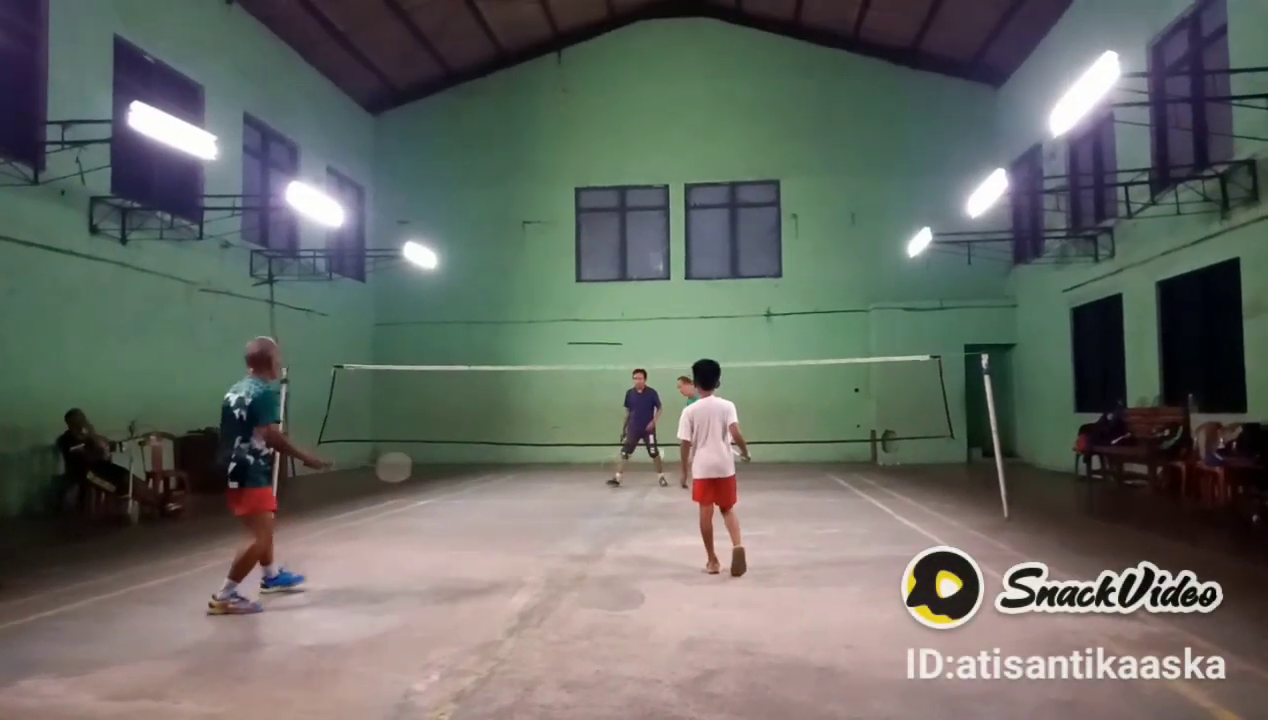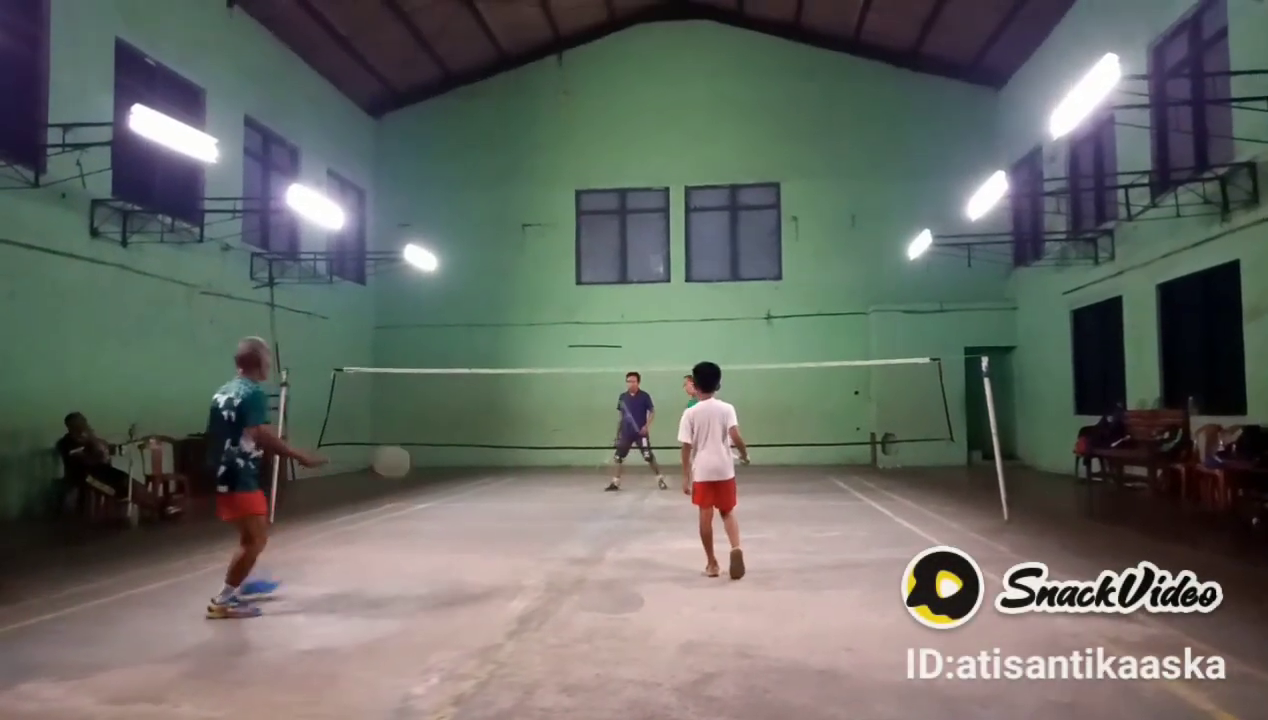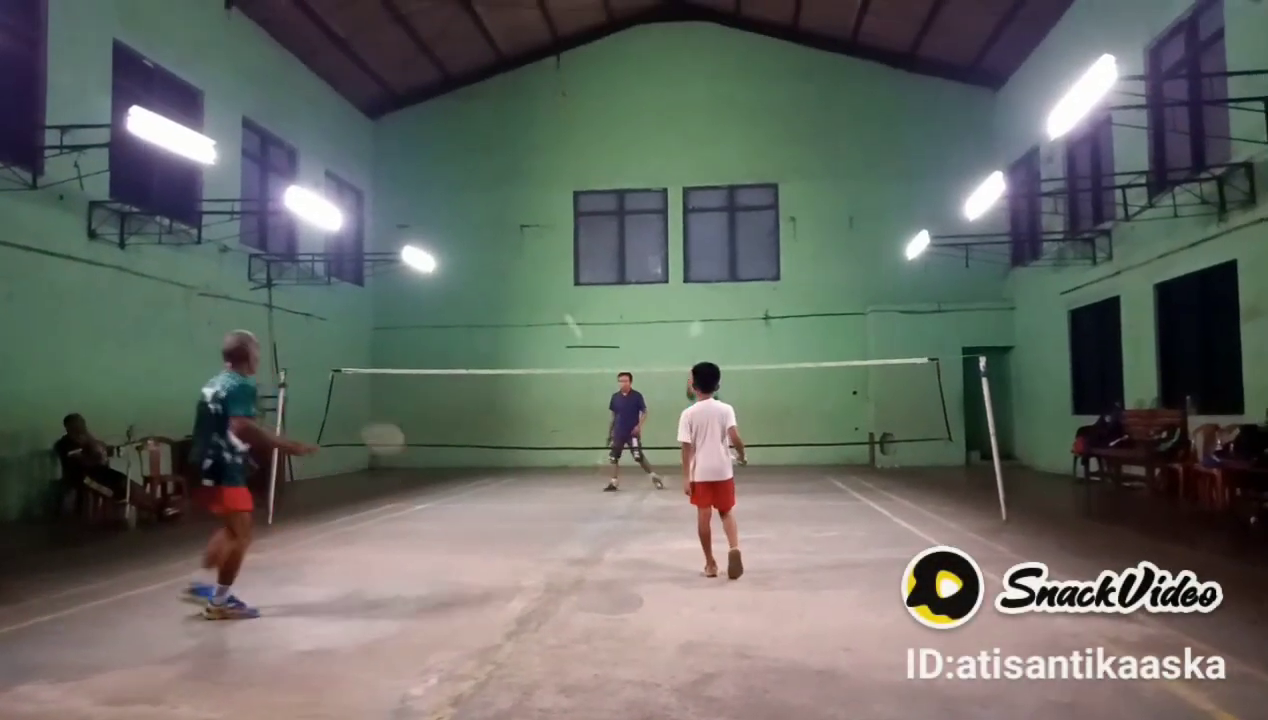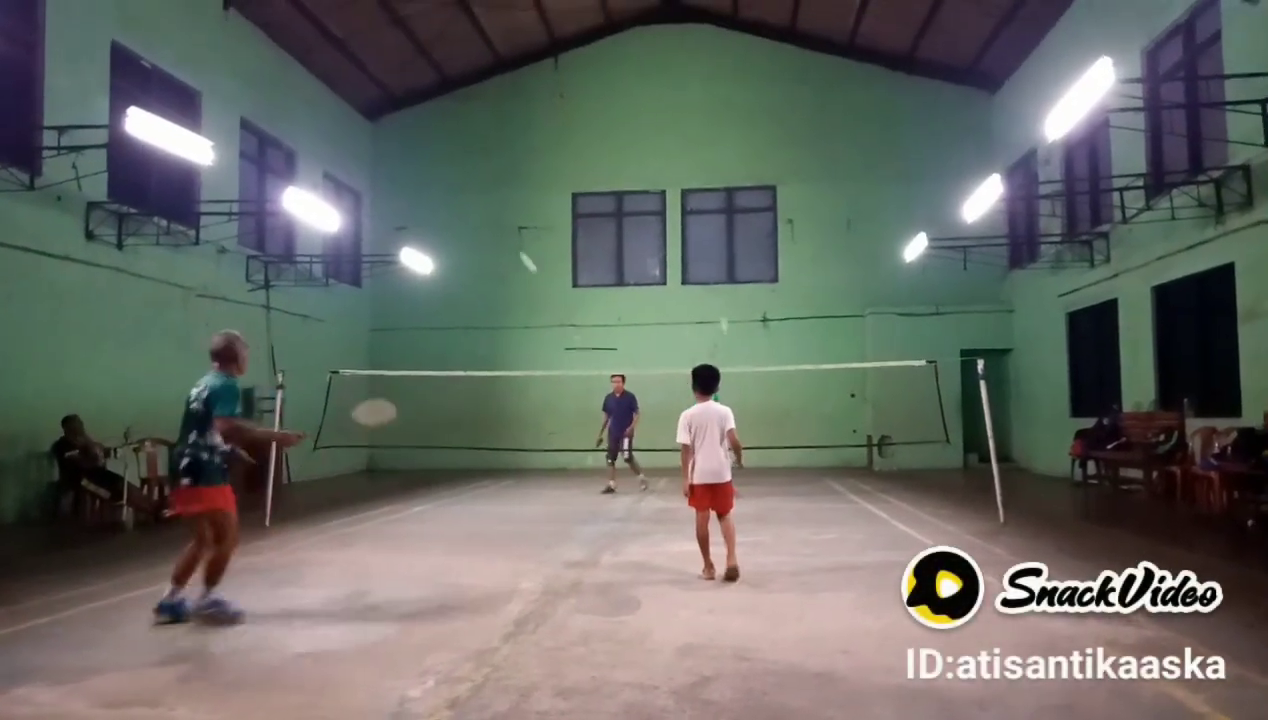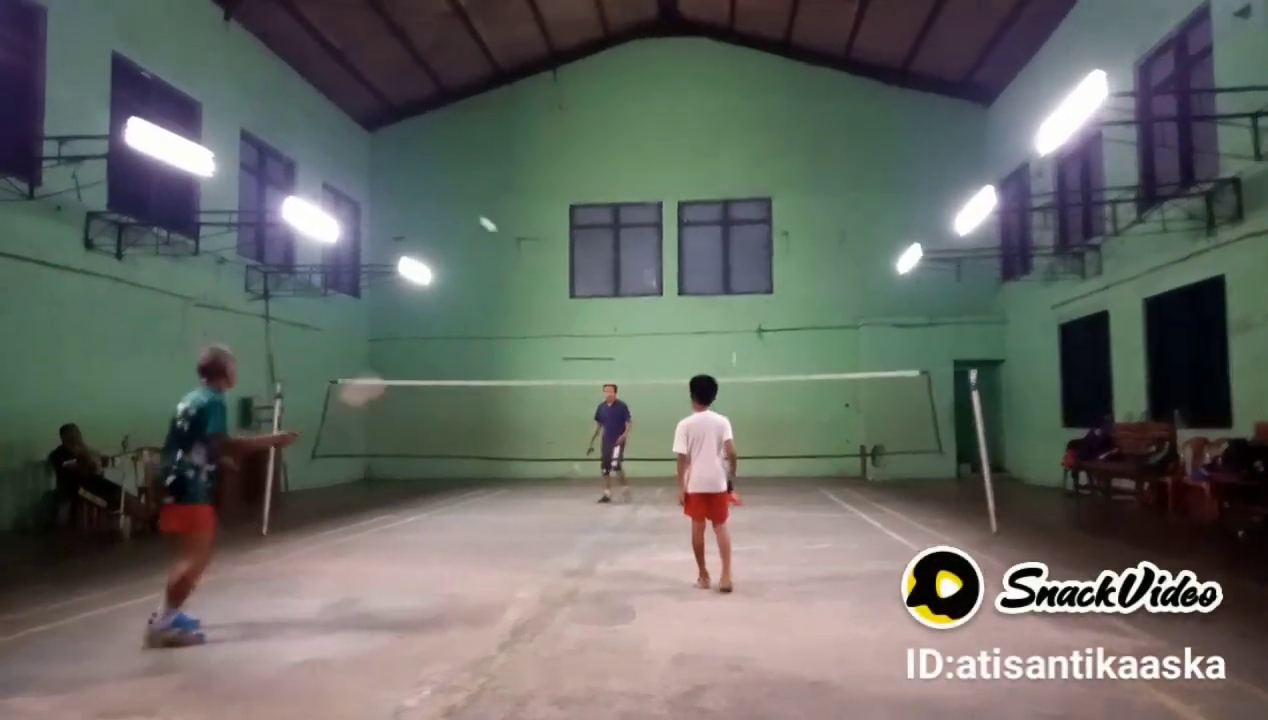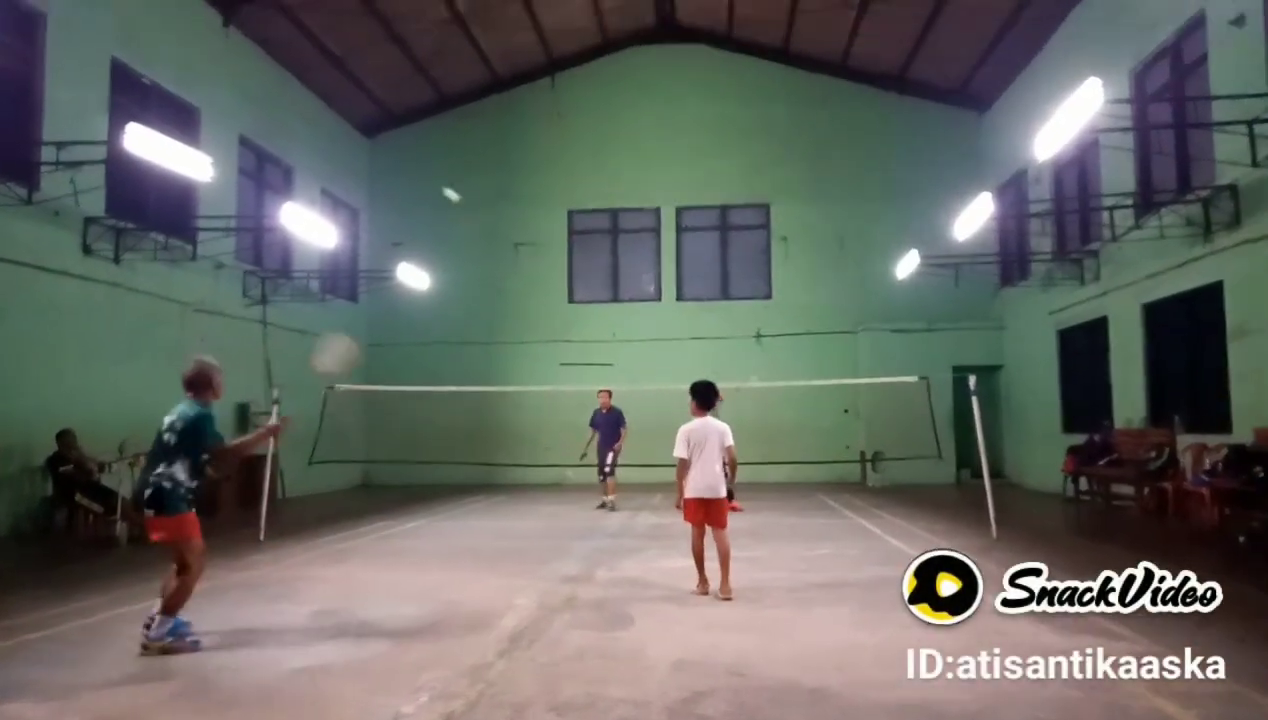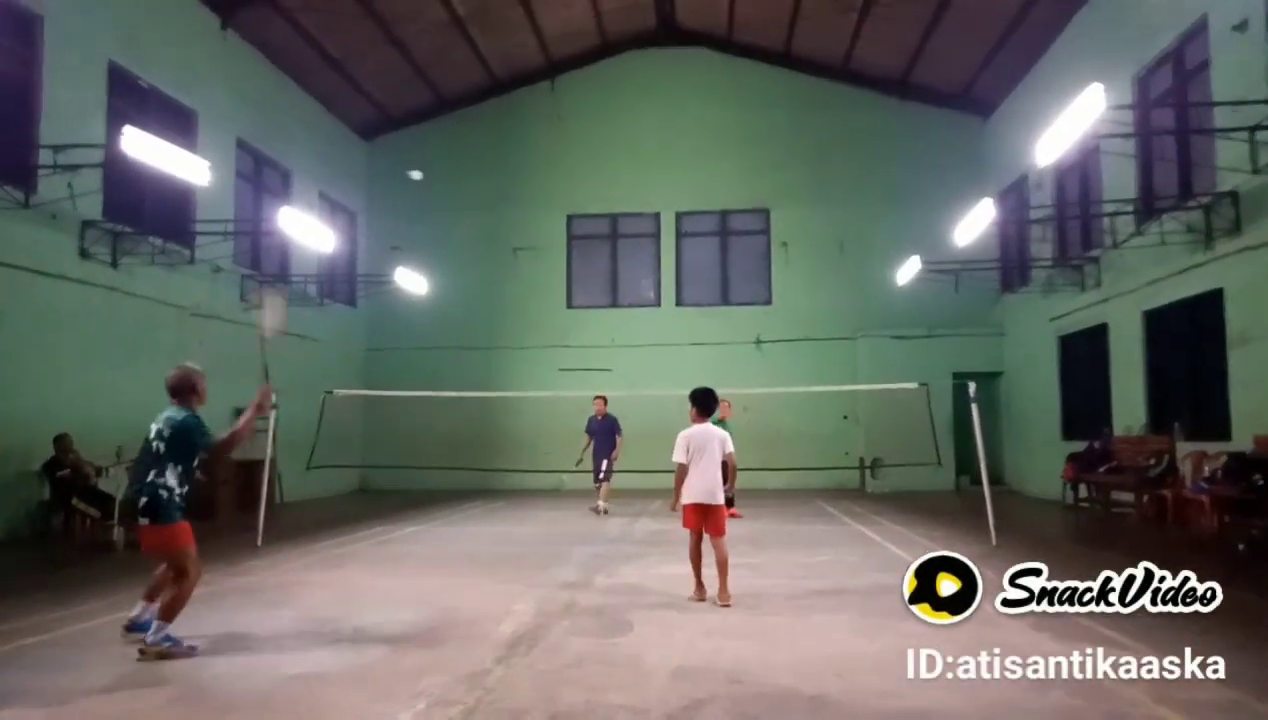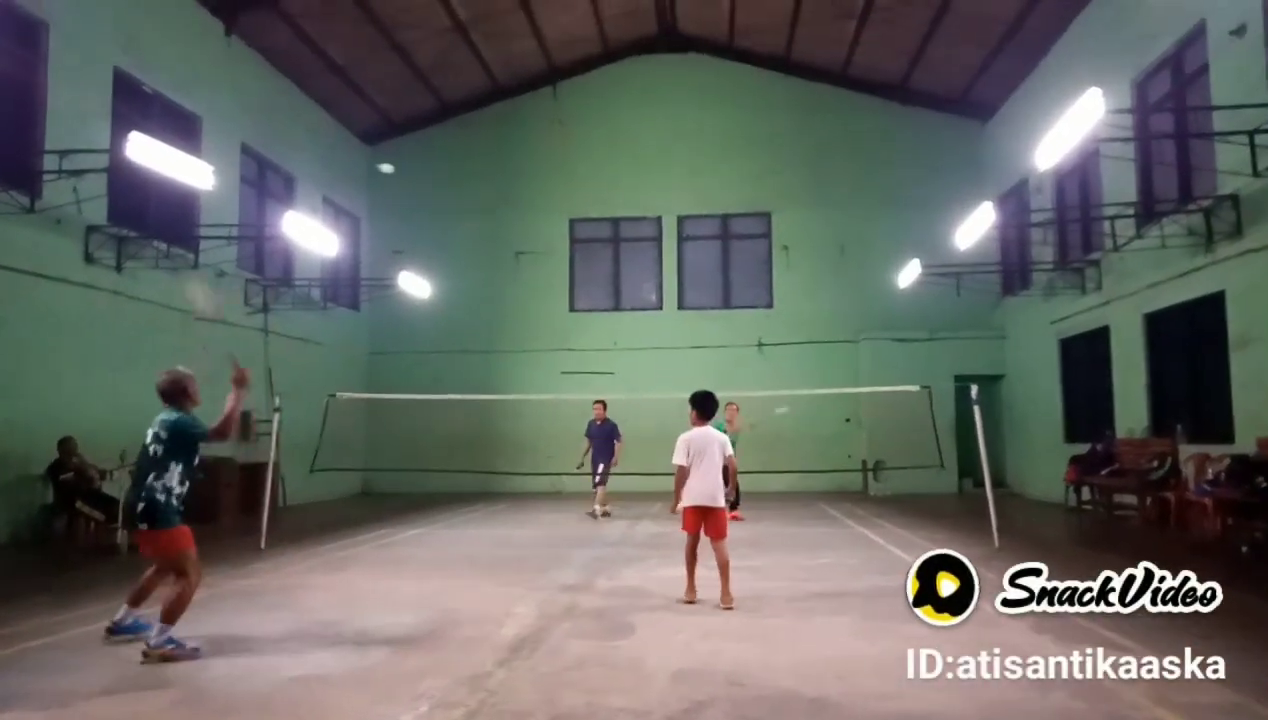
dt=0.1s
person 1, frame 1
left shoulder: (235, 390)
right shoulder: (265, 393)
right elbow: (271, 435)
right wrist: (306, 458)
left hip: (233, 470)
right hip: (248, 473)
left knee: (265, 526)
right knee: (260, 536)
left ankle: (272, 575)
right ankle: (225, 596)
person 1, frame 2
left shoulder: (223, 392)
right shoulder: (254, 393)
right elbow: (260, 436)
right wrist: (300, 457)
left hip: (223, 472)
right hip: (239, 475)
left knee: (253, 532)
right knee: (255, 539)
left ankle: (244, 583)
right ankle: (223, 600)
person 1, frame 3
left shoulder: (213, 385)
right shoulder: (241, 386)
right elbow: (242, 427)
left wrist: (249, 449)
right wrist: (285, 445)
left hip: (208, 467)
right hip: (225, 470)
left knee: (230, 530)
right knee: (240, 535)
left ankle: (202, 582)
right ankle: (221, 600)
person 1, frame 4
left shoulder: (204, 384)
right shoulder: (226, 386)
right elbow: (228, 428)
left wrist: (234, 449)
right wrist: (275, 437)
left hip: (189, 468)
right hip: (205, 471)
left knee: (203, 539)
right knee: (227, 536)
left ankle: (172, 602)
right ankle: (205, 602)
person 1, frame 5
left shoulder: (195, 399)
right shoulder: (211, 402)
right elbow: (221, 443)
left wrist: (220, 460)
right wrist: (271, 440)
left hip: (178, 484)
right hip: (186, 488)
left knee: (194, 553)
right knee: (196, 556)
left ankle: (167, 614)
right ankle: (164, 625)
person 1, frame 6
left shoulder: (183, 411)
right shoulder: (199, 415)
right elbow: (222, 453)
right wrist: (264, 433)
left hip: (160, 495)
right hip: (169, 499)
left knee: (187, 561)
right knee: (192, 566)
left ankle: (159, 617)
right ankle: (158, 634)
person 1, frame 7
left shoulder: (169, 418)
right shoulder: (185, 422)
right elbow: (225, 446)
right wrist: (254, 411)
left hip: (147, 502)
right hip: (158, 507)
left knee: (176, 564)
right knee: (189, 574)
left ankle: (140, 618)
right ankle: (155, 640)
person 1, frame 8
left shoulder: (167, 421)
right shoulder: (180, 423)
right elbow: (223, 431)
right wrist: (237, 390)
left hip: (150, 507)
right hip: (159, 512)
left knee: (165, 567)
right knee: (189, 576)
left ankle: (122, 621)
right ankle: (159, 642)
person 2, frame 1
left shoulder: (690, 411)
right shoulder: (727, 406)
left elbow: (685, 445)
right elbow: (736, 434)
left wrist: (684, 472)
right wrist: (745, 452)
left hip: (701, 469)
right hip: (725, 467)
left knee: (706, 513)
right knee: (728, 510)
left ankle: (712, 560)
right ankle: (737, 545)
person 2, frame 2
left shoulder: (690, 413)
right shoulder: (727, 409)
left elbow: (686, 447)
right elbow: (736, 437)
left wrist: (686, 477)
right wrist: (744, 455)
left hip: (701, 472)
right hip: (724, 470)
left knee: (705, 516)
right knee: (728, 513)
left ankle: (712, 563)
right ankle: (736, 547)
person 2, frame 3
left shoulder: (689, 413)
right shoulder: (726, 409)
left elbow: (686, 447)
right elbow: (735, 438)
left wrist: (686, 477)
right wrist: (742, 456)
left hip: (700, 473)
right hip: (723, 471)
left knee: (704, 516)
right knee: (726, 513)
left ankle: (710, 563)
right ankle: (734, 549)
person 2, frame 4
left shoulder: (688, 415)
right shoulder: (725, 411)
left elbow: (686, 449)
right elbow: (733, 441)
left wrist: (685, 479)
right wrist: (738, 459)
left hip: (699, 475)
right hip: (722, 473)
left knee: (702, 519)
right knee: (725, 516)
left ankle: (708, 566)
right ankle: (731, 558)
person 2, frame 5
left shoulder: (685, 425)
right shoulder: (722, 421)
left elbow: (682, 458)
right elbow: (731, 452)
left wrist: (682, 488)
right wrist: (733, 471)
left hip: (695, 484)
right hip: (718, 483)
left knee: (698, 528)
right knee: (721, 527)
left ankle: (703, 575)
right ankle: (726, 575)
person 2, frame 6
left shoulder: (686, 430)
right shoulder: (723, 428)
left elbow: (682, 464)
right elbow: (732, 458)
left wrist: (680, 493)
right wrist: (731, 478)
left hip: (694, 490)
right hip: (717, 489)
left knee: (697, 534)
right knee: (720, 534)
left ankle: (702, 581)
right ankle: (724, 584)
person 2, frame 7
left shoulder: (686, 435)
right shoulder: (722, 434)
left elbow: (681, 469)
right elbow: (732, 464)
left wrist: (676, 496)
right wrist: (730, 485)
left hip: (692, 495)
right hip: (715, 495)
left knee: (695, 540)
right knee: (718, 542)
left ankle: (699, 587)
right ankle: (723, 591)
person 2, frame 8
left shoulder: (686, 438)
right shoulder: (722, 438)
left elbow: (681, 471)
right elbow: (733, 466)
left wrist: (676, 498)
left hip: (692, 498)
right hip: (715, 498)
left knee: (692, 542)
right knee: (719, 545)
left ankle: (691, 589)
right ankle: (726, 594)
